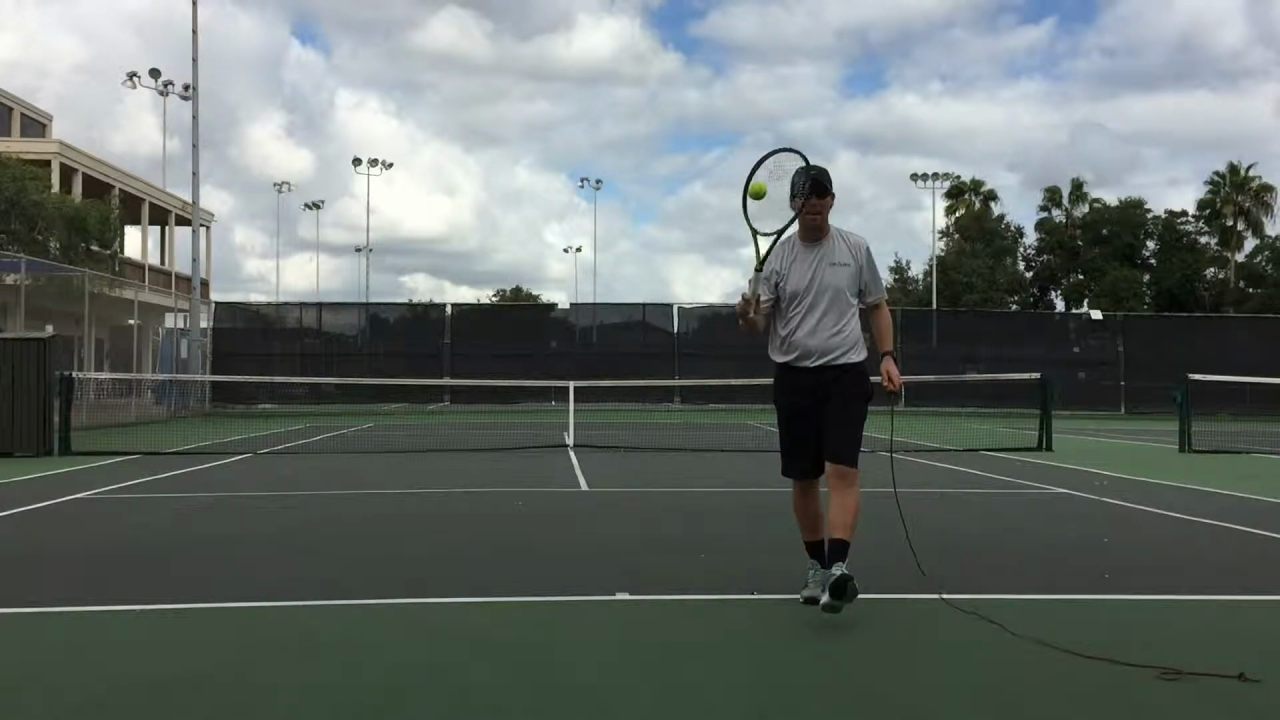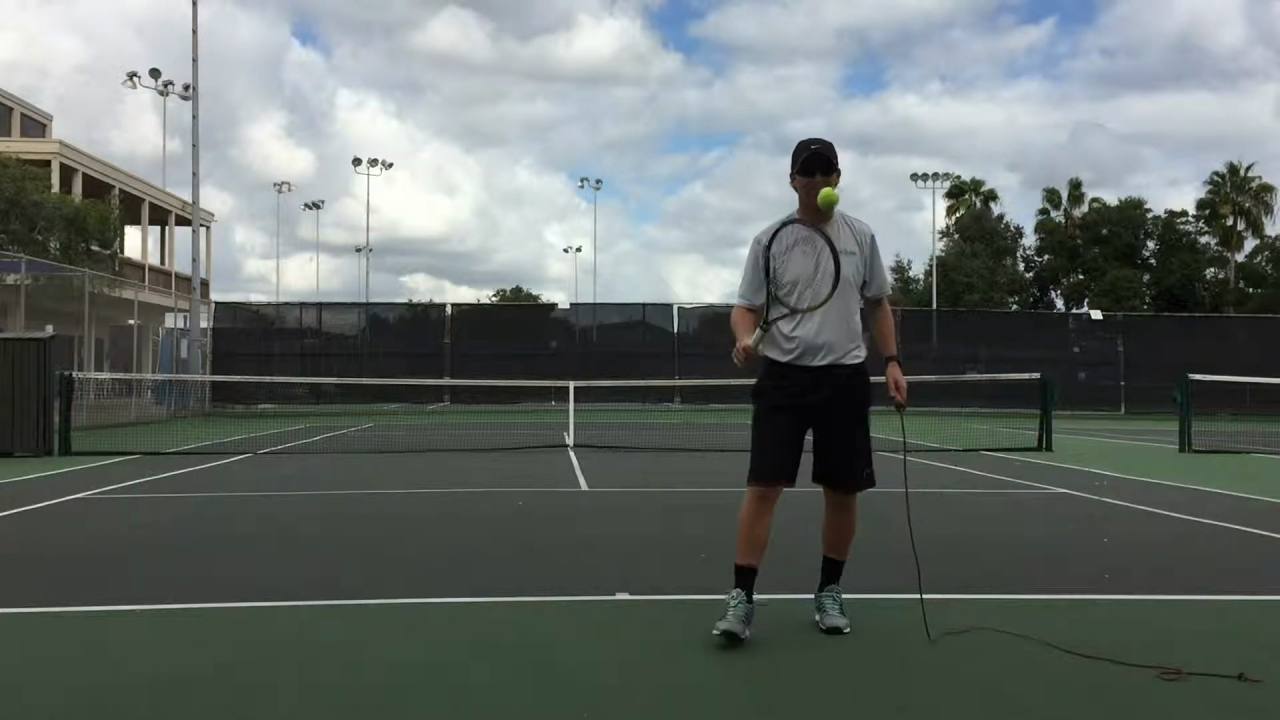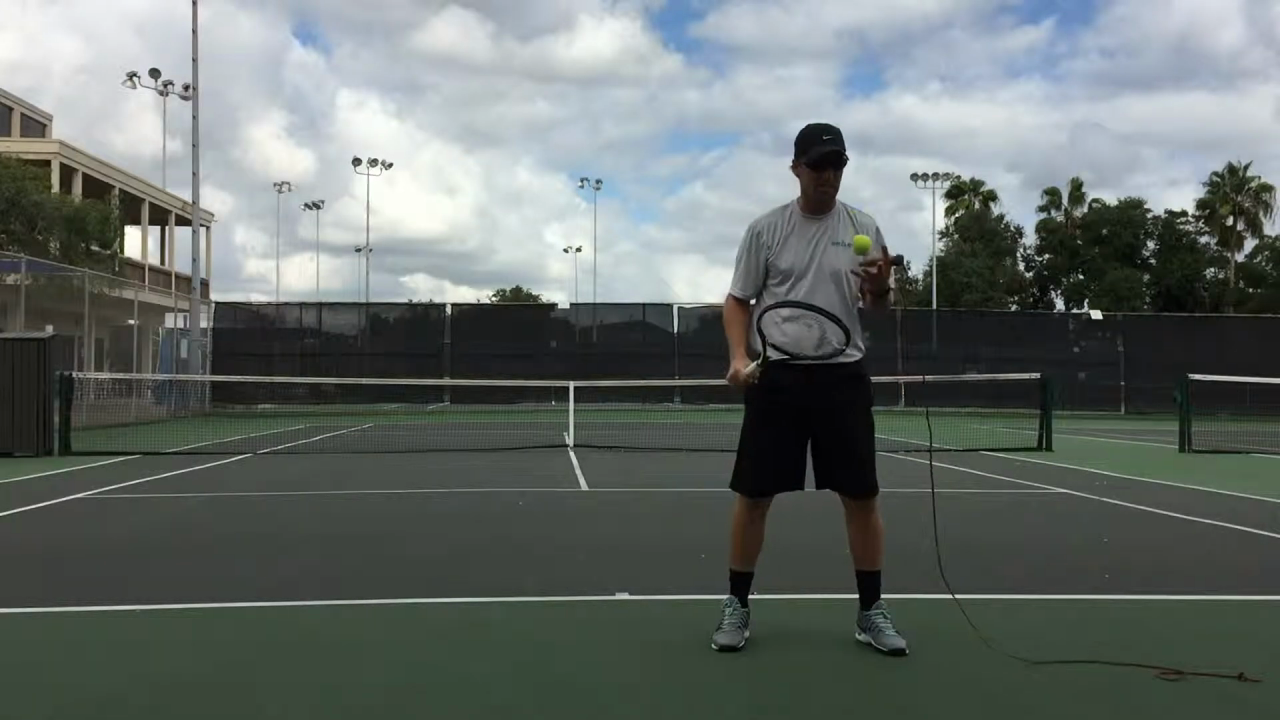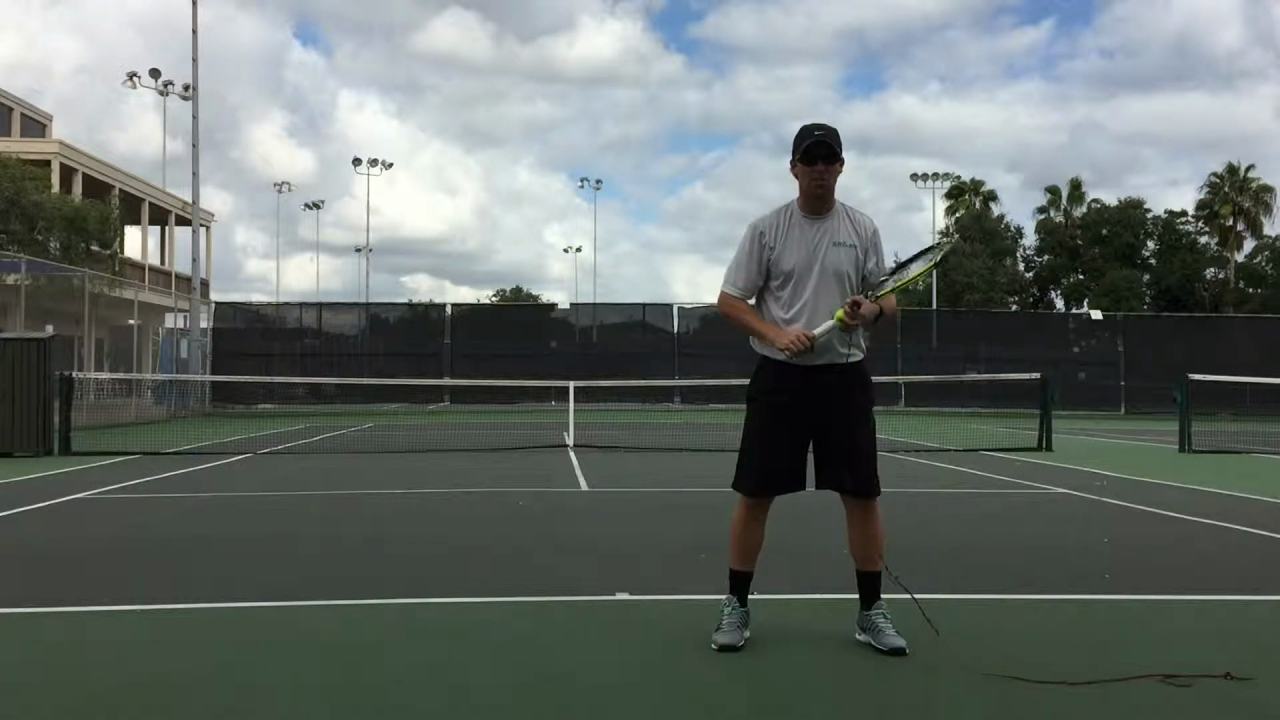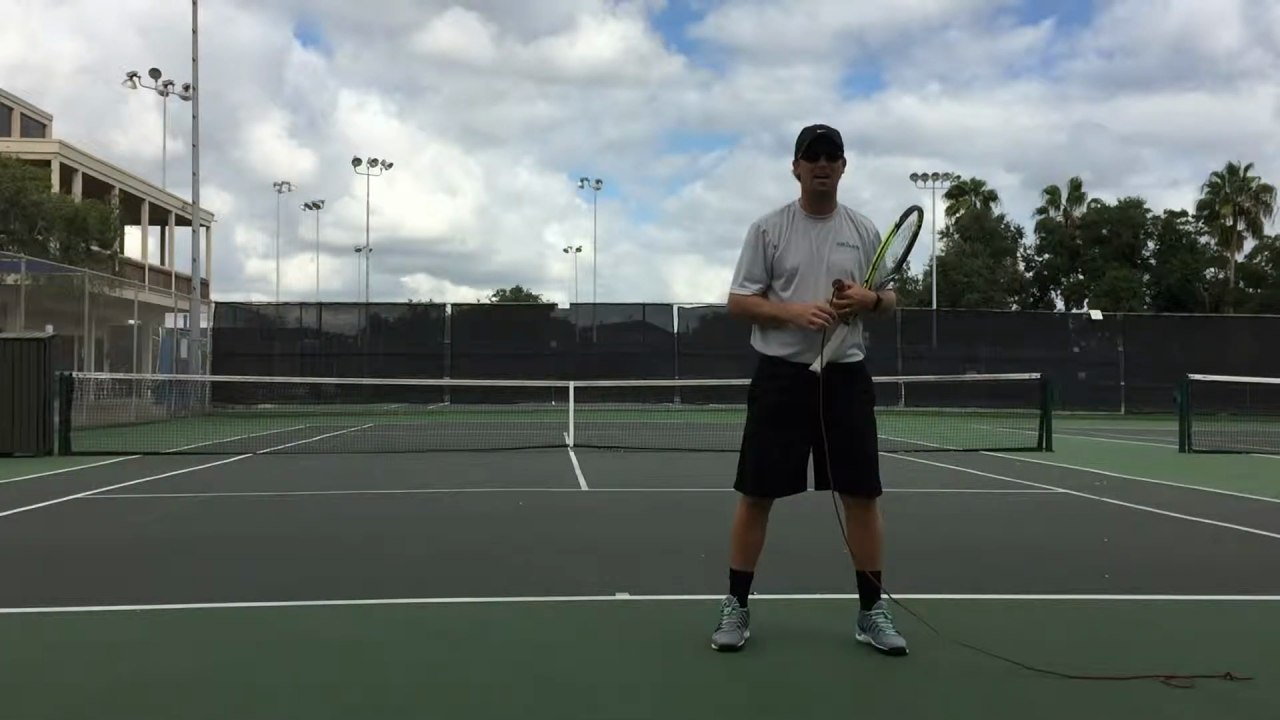
dt=1s
person 1, frame 1
left shoulder: (856, 249)
right shoulder: (775, 257)
left elbow: (877, 306)
right elbow: (761, 322)
left wrist: (887, 356)
right wrist: (748, 314)
left hip: (846, 374)
right hip: (794, 377)
left knee: (842, 471)
right knee: (804, 477)
left ankle: (838, 570)
right ankle: (816, 565)
person 1, frame 2
left shoulder: (861, 236)
right shoulder: (769, 240)
left elbow: (878, 305)
right elbow: (746, 307)
left wrist: (891, 362)
right wrist: (745, 339)
left hip: (845, 377)
right hip: (784, 379)
left knee: (844, 491)
right knee: (763, 486)
left ankle: (828, 592)
right ankle: (741, 600)
person 1, frame 3
left shoulder: (863, 227)
right shoulder: (765, 228)
left elbow: (881, 309)
right elbow: (737, 300)
left wrist: (878, 284)
right wrist: (739, 355)
left hip: (842, 377)
right hip: (775, 377)
left knee: (861, 495)
right knee: (753, 494)
left ankle: (871, 611)
right ankle: (736, 605)
person 1, frame 4
left shoulder: (862, 228)
right shoulder: (765, 228)
left elbow: (888, 297)
right elbow: (729, 300)
left wrist: (873, 309)
right wrist: (775, 333)
left hip: (845, 376)
right hip: (779, 376)
left knee: (862, 494)
right knee: (754, 493)
left ankle: (871, 610)
right ankle: (736, 605)
person 1, frame 5
left shoulder: (863, 230)
right shoulder: (768, 228)
left elbow: (889, 299)
right elbow: (738, 301)
left wrist: (869, 298)
right wrist: (794, 312)
left hip: (846, 376)
right hip: (781, 375)
left knee: (862, 495)
right knee: (756, 493)
left ankle: (872, 610)
right ankle: (736, 605)
